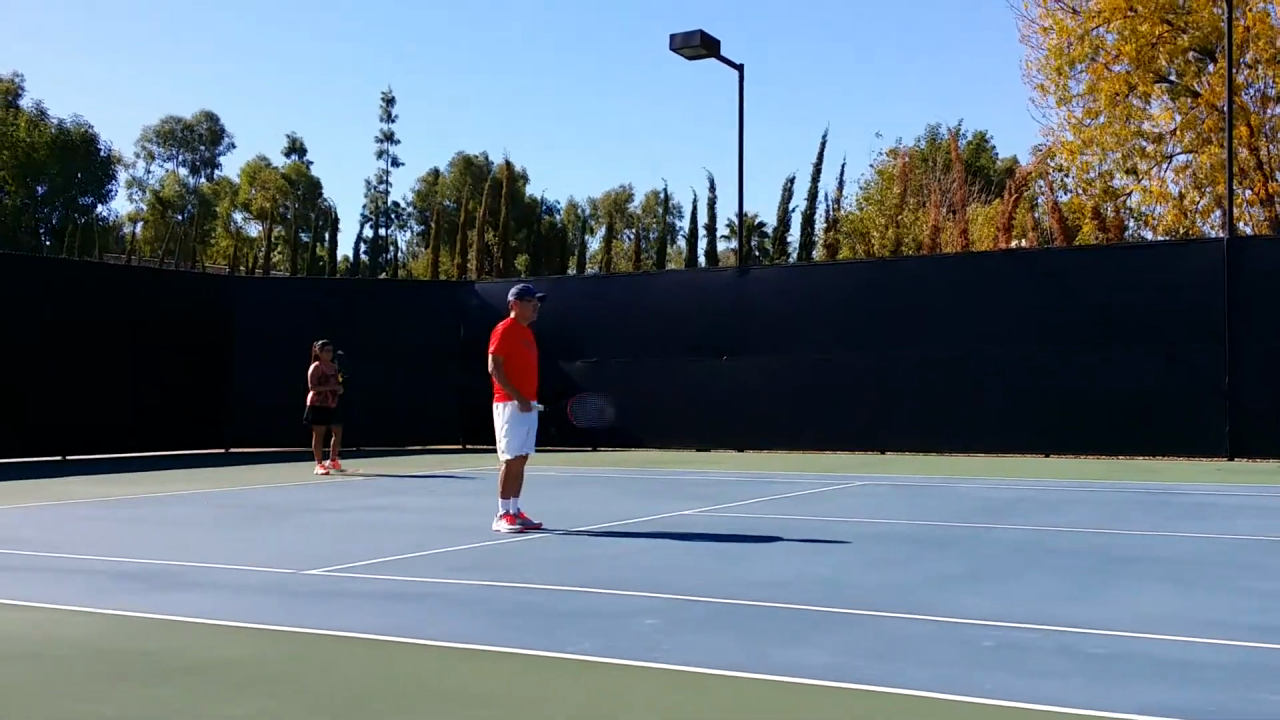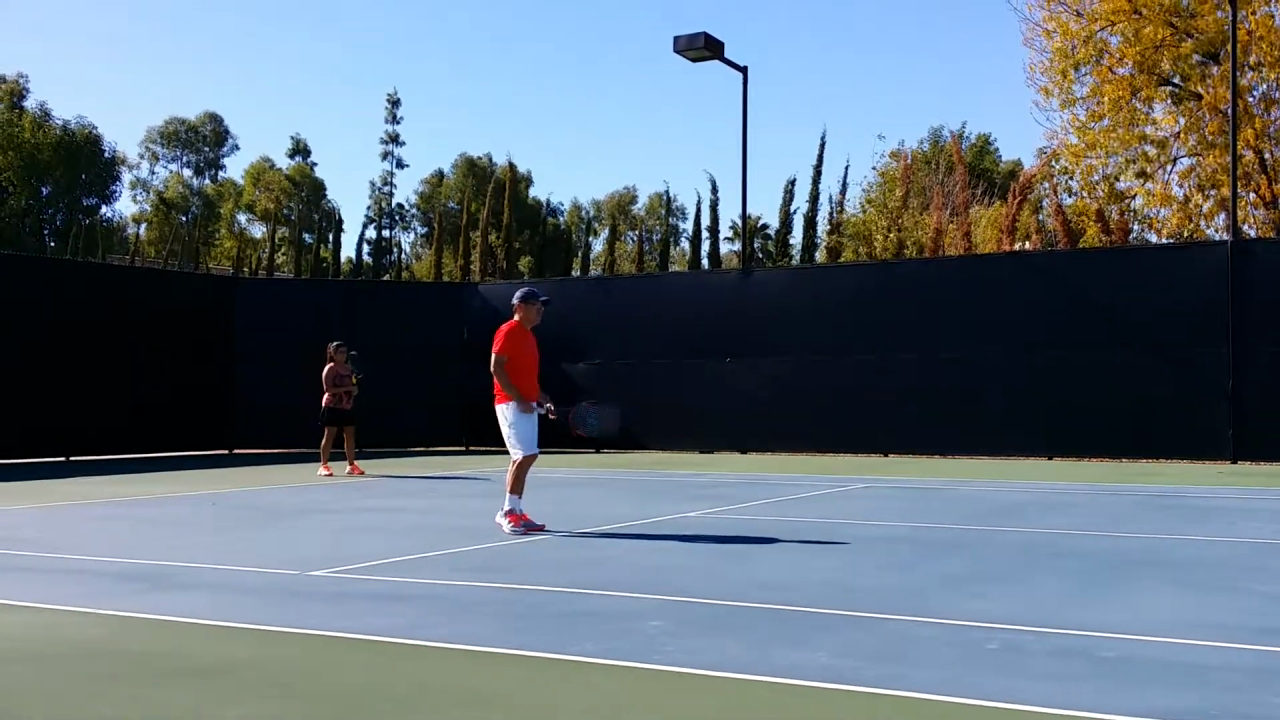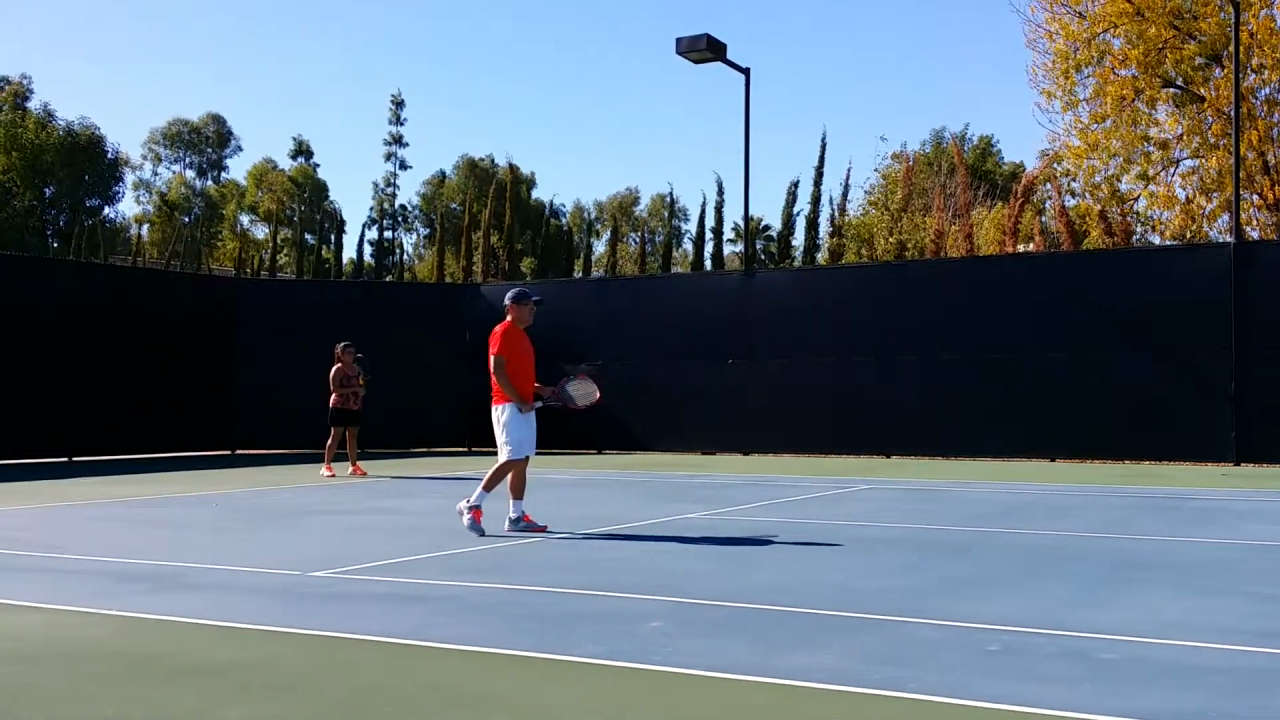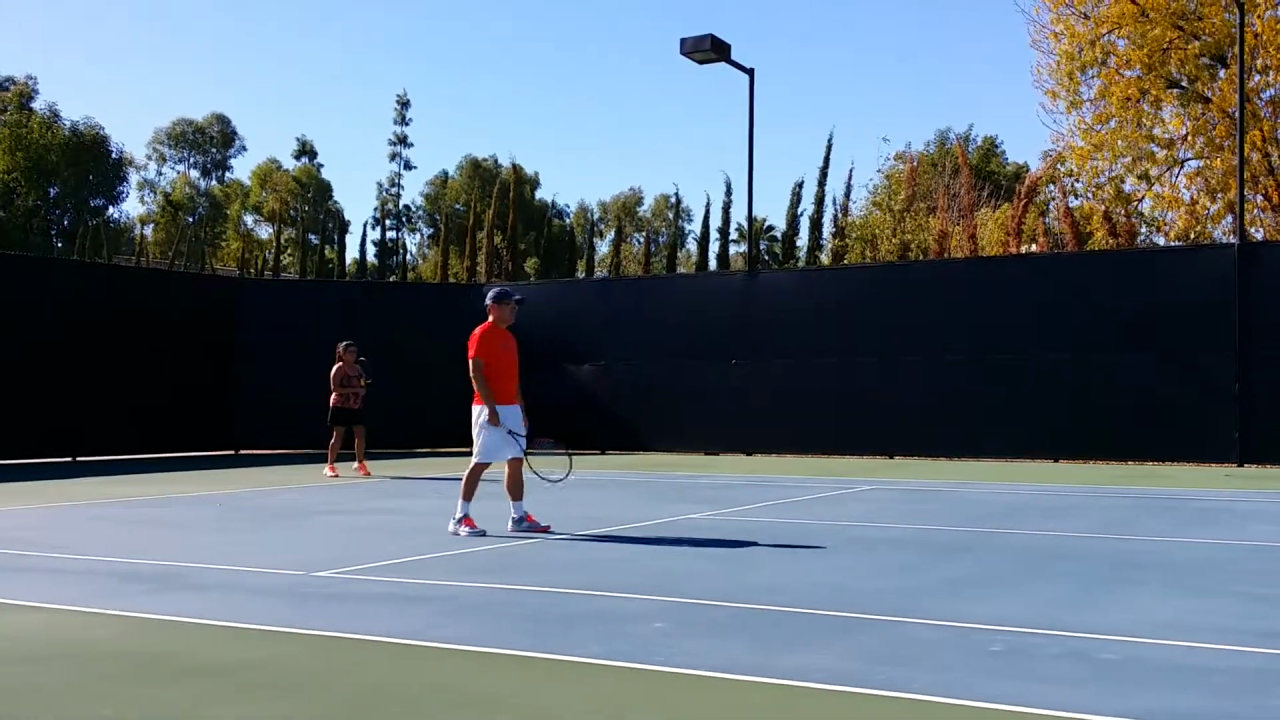
dt=0.4s
person 1, frame 1
left shoulder: (527, 332)
right shoulder: (504, 330)
right elbow: (494, 368)
right wrist: (517, 398)
left hip: (528, 405)
right hip: (511, 404)
left knee: (521, 460)
right knee: (510, 460)
left ankle: (514, 512)
right ankle: (502, 516)
person 1, frame 2
left shoulder: (529, 336)
right shoulder: (508, 331)
right elbow: (496, 368)
left wrist: (543, 400)
right wrist: (519, 400)
left hip: (527, 406)
right hip: (512, 405)
left knee: (522, 459)
right knee: (527, 455)
left ankle: (516, 513)
right ankle: (507, 511)
person 1, frame 3
left shoulder: (522, 335)
right shoulder: (503, 332)
right elbow: (497, 370)
left wrist: (539, 389)
right wrist: (519, 400)
left hip: (523, 407)
right hip: (509, 406)
left knee: (522, 461)
right knee: (512, 460)
left ankle: (516, 516)
right ankle: (472, 505)
person 1, frame 4
left shoulder: (509, 337)
right shoulder: (482, 334)
right elbow: (475, 373)
left wrist: (521, 410)
right wrist: (490, 408)
left hip: (511, 409)
right hip: (490, 409)
left knee: (515, 462)
right knee: (481, 462)
left ankle: (518, 517)
right ankle: (460, 518)
